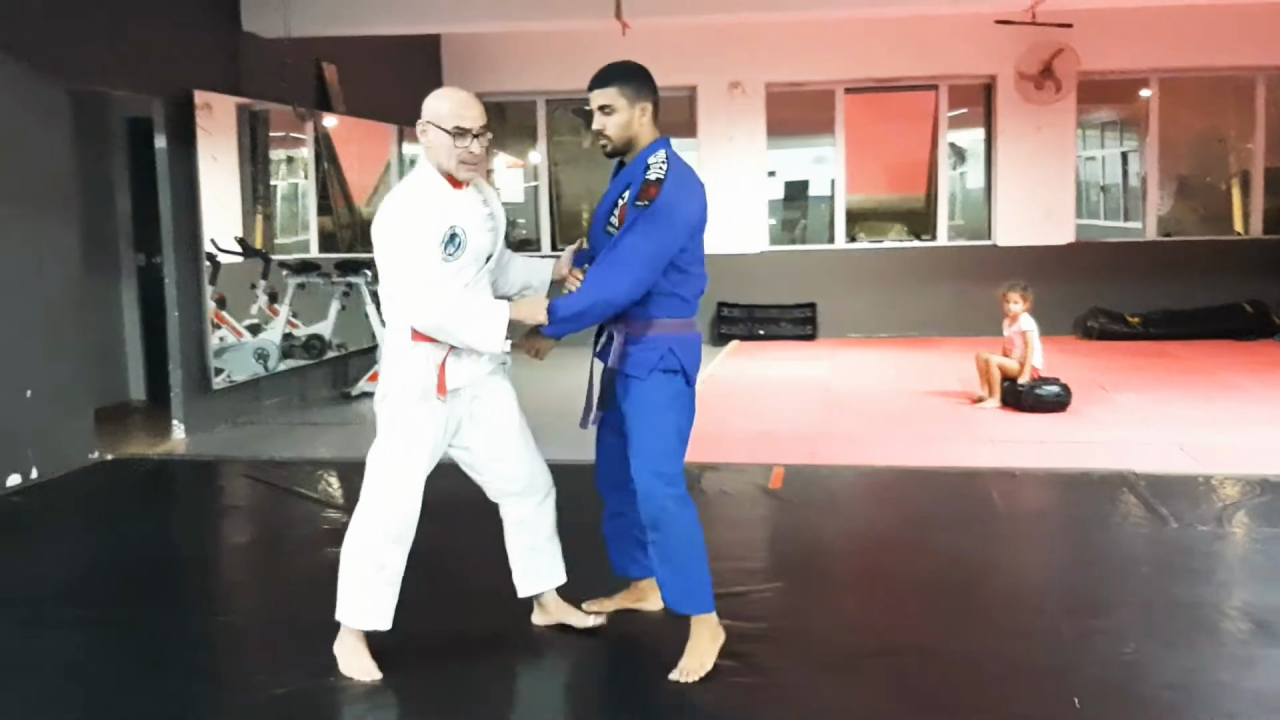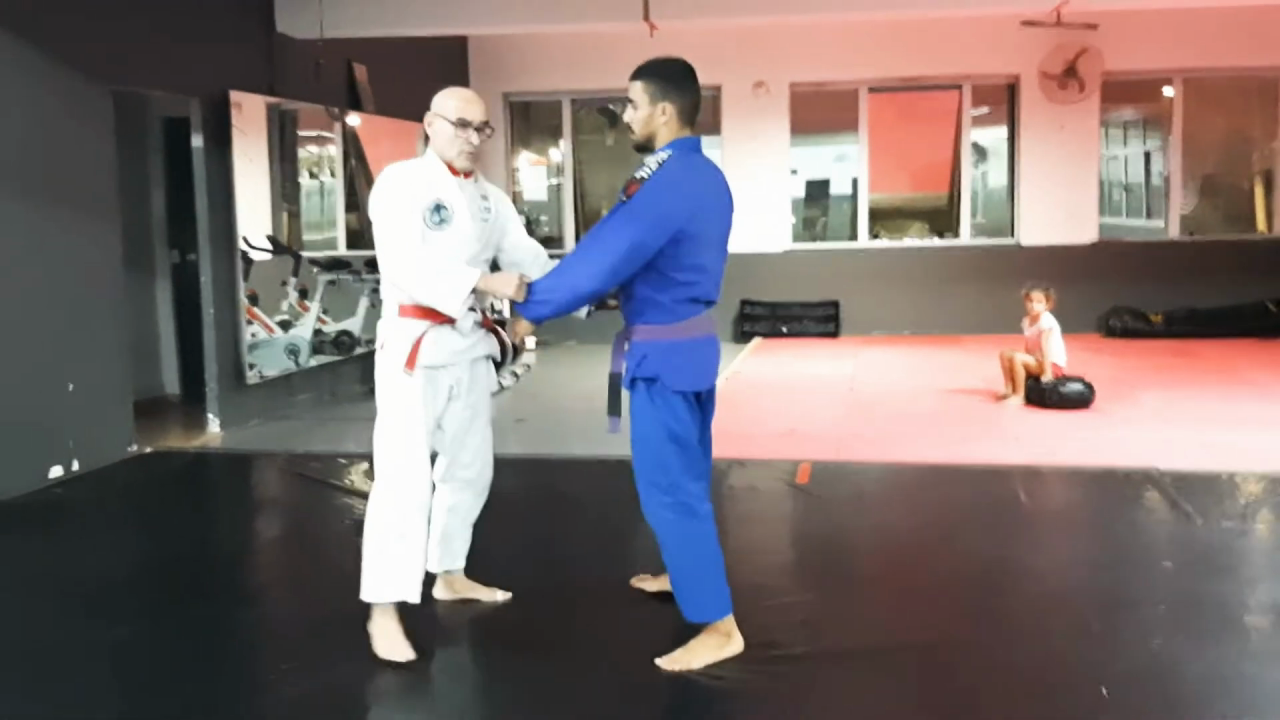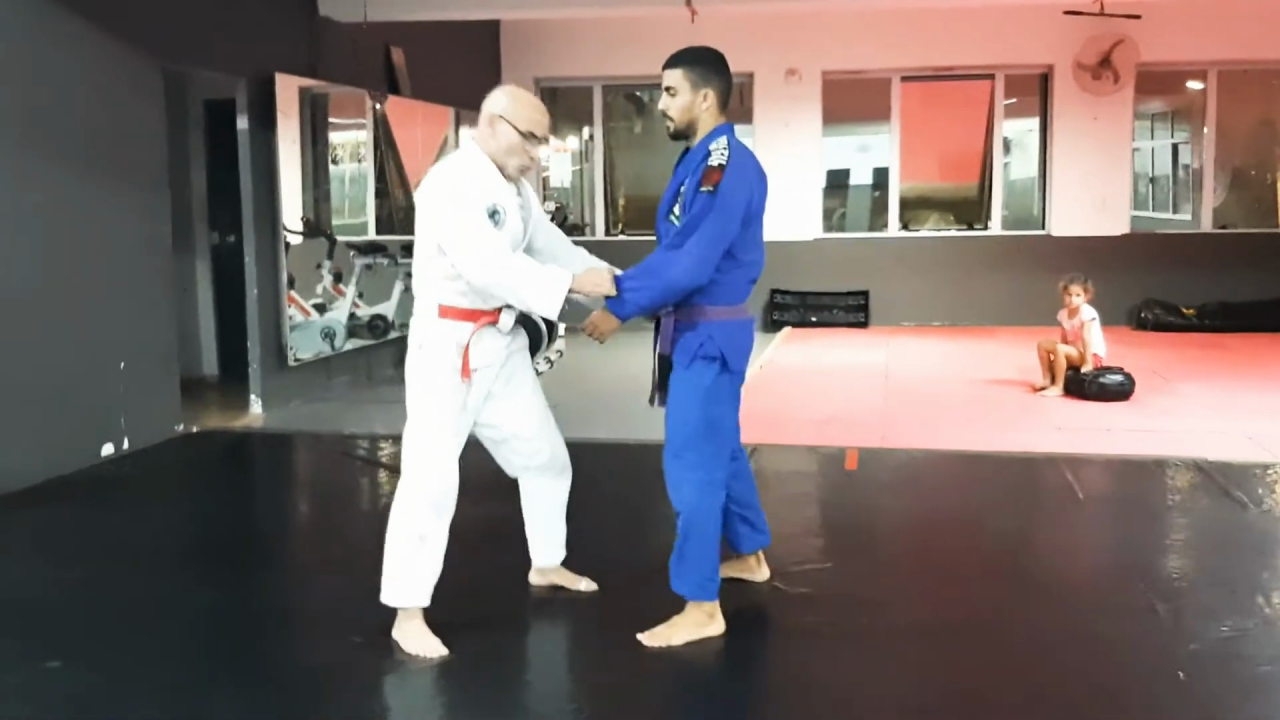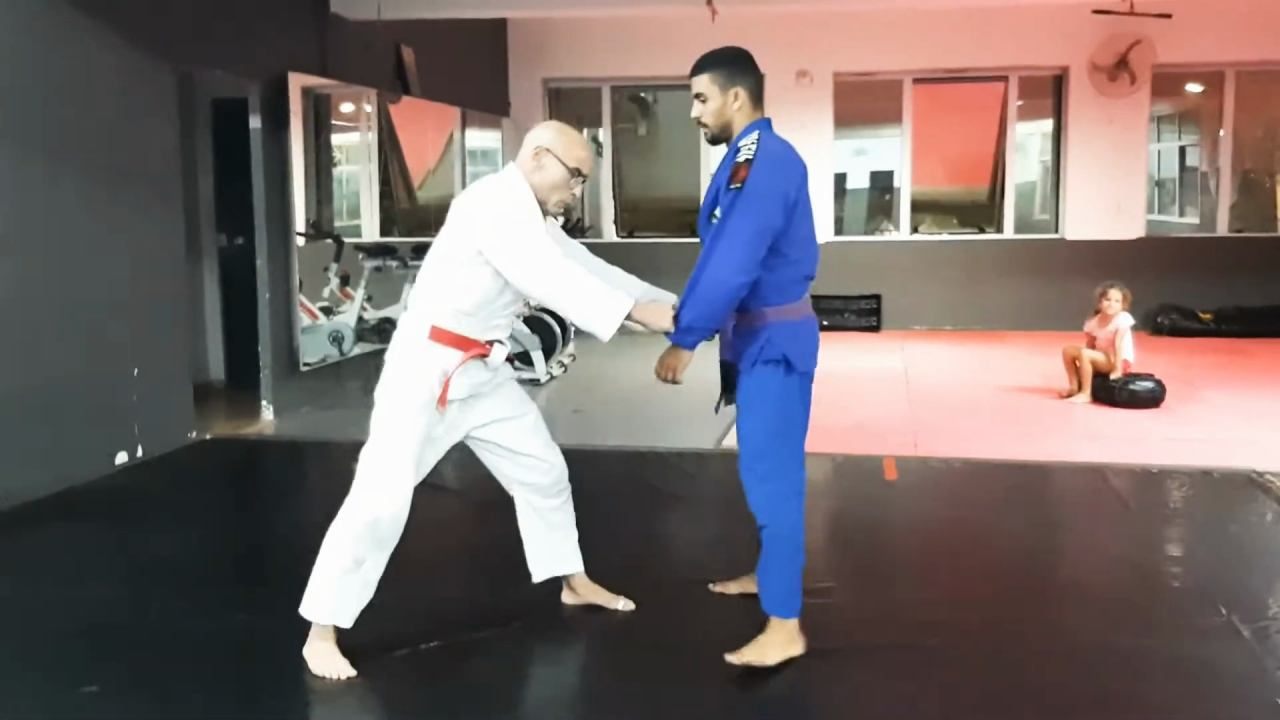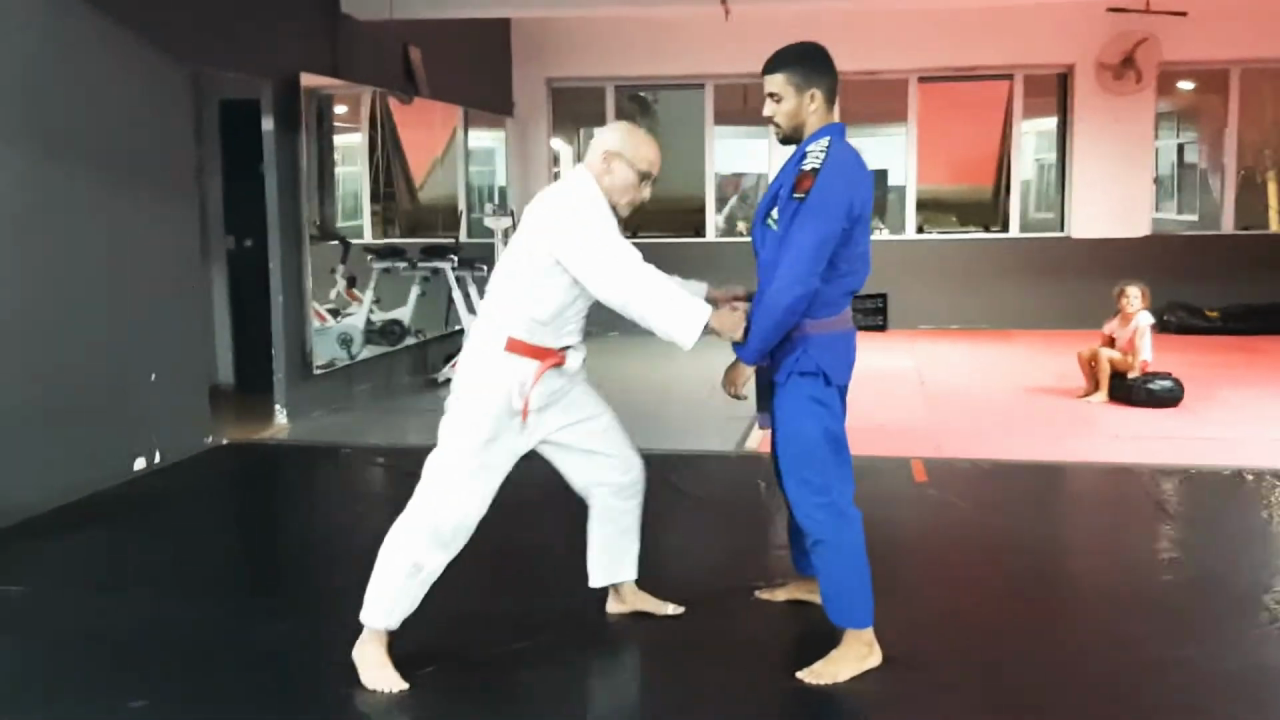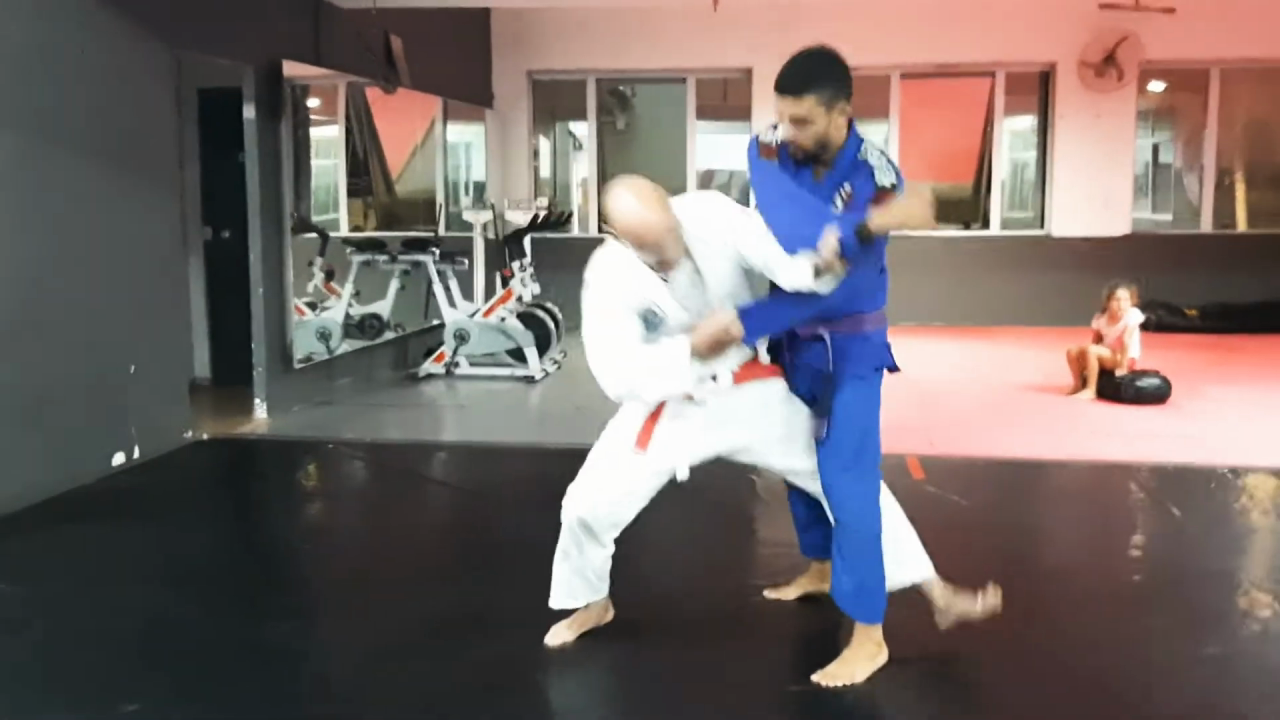
dt=0.7s
person 1, frame 1
left shoulder: (668, 183)
right shoulder: (628, 177)
left elbow: (625, 279)
right elbow: (606, 259)
left wrist: (549, 325)
right wrist: (577, 275)
left hip: (660, 351)
right hip: (627, 347)
left knee: (657, 486)
right knee: (617, 477)
left ankle: (703, 621)
right ankle: (643, 584)
person 1, frame 2
left shoulder: (661, 183)
right shoulder: (707, 176)
left elbow: (598, 260)
left wrist: (529, 309)
right wrist: (626, 292)
left hip: (663, 351)
right hip: (693, 341)
left knee: (671, 489)
right knee: (685, 475)
left ankle: (719, 628)
right ankle: (686, 573)
person 1, frame 3
left shoulder: (727, 166)
right shoulder: (699, 159)
left elbow: (691, 263)
right elbow: (674, 250)
left wrist: (618, 305)
right wrist: (621, 287)
left hip: (709, 334)
right hip: (698, 331)
left knee: (692, 466)
right knee: (721, 450)
left ankle: (702, 608)
right ankle: (750, 555)
person 1, frame 4
left shoulder: (761, 160)
right shoulder: (755, 157)
left elbow: (732, 264)
right elbow: (724, 257)
left wrist: (682, 339)
right wrist: (686, 324)
left hip: (773, 337)
right hip: (762, 332)
left knee: (771, 473)
right knee: (767, 466)
left ankle: (783, 625)
right ankle: (773, 573)
person 1, frame 5
left shoulder: (828, 171)
right shoulder: (817, 162)
left elbow: (795, 278)
left wrist: (746, 354)
right wrist: (740, 305)
left hip: (808, 349)
right hip: (795, 346)
left knee: (819, 485)
right knee: (798, 475)
left ankle: (860, 637)
right ankle: (815, 577)
person 1, frame 6
left shoulder: (878, 178)
right shoulder: (769, 153)
left elbow: (834, 284)
right elbow: (795, 232)
left wrist: (744, 324)
right wrist: (865, 222)
left hip: (847, 345)
right hip: (791, 339)
left knee: (846, 476)
left ankle: (868, 635)
right ankle: (825, 566)
person 2, frame 1
left shoulder: (482, 199)
right shoulder: (406, 208)
right elbow: (424, 309)
left wrist: (551, 270)
right wrist: (512, 315)
left hip: (473, 367)
right hip: (418, 370)
left knee: (524, 480)
right knee: (393, 502)
left ankle: (547, 598)
right ankle: (351, 632)
person 2, frame 2
left shoulder: (492, 200)
right shoulder: (400, 182)
left elbow: (531, 263)
right elbow: (408, 267)
right wrist: (483, 282)
left hip: (468, 348)
right hip: (413, 348)
left knee: (469, 470)
right knee: (405, 476)
left ankle: (448, 576)
right ankle: (384, 608)
person 2, frame 3
left shoulder: (518, 192)
right shoulder: (450, 182)
left elbow: (560, 252)
right elbow: (488, 264)
left wrist: (625, 286)
right wrist: (574, 283)
left hip: (502, 346)
right hip: (446, 347)
left knee: (544, 456)
right knee: (431, 479)
left ankle: (547, 565)
right ankle: (409, 613)
person 2, frame 4
left shoulder: (524, 217)
right shoulder: (493, 203)
left elbow: (578, 270)
right elbow: (549, 280)
left wrist: (667, 303)
right wrist: (637, 312)
left hip: (483, 370)
right hip: (427, 365)
left knee: (542, 470)
right knee: (382, 496)
left ankle: (574, 582)
right ankle: (322, 631)
person 2, frame 5
left shoulder: (594, 213)
right shoulder: (568, 207)
left elbow: (636, 278)
right elbow: (623, 286)
left wrist: (705, 294)
right wrist: (708, 317)
left hip: (560, 376)
right hip: (503, 373)
left knee: (620, 474)
right knee: (449, 502)
left ankle: (622, 590)
right ankle: (373, 637)
person 2, frame 6
left shoulder: (709, 214)
right shoulder: (608, 277)
left elbow: (787, 264)
right elbow: (621, 377)
left wrist: (822, 261)
right wrist: (693, 348)
left hip: (746, 391)
right hip: (669, 402)
right knee: (590, 504)
left ankle: (934, 592)
right ankle: (592, 604)
